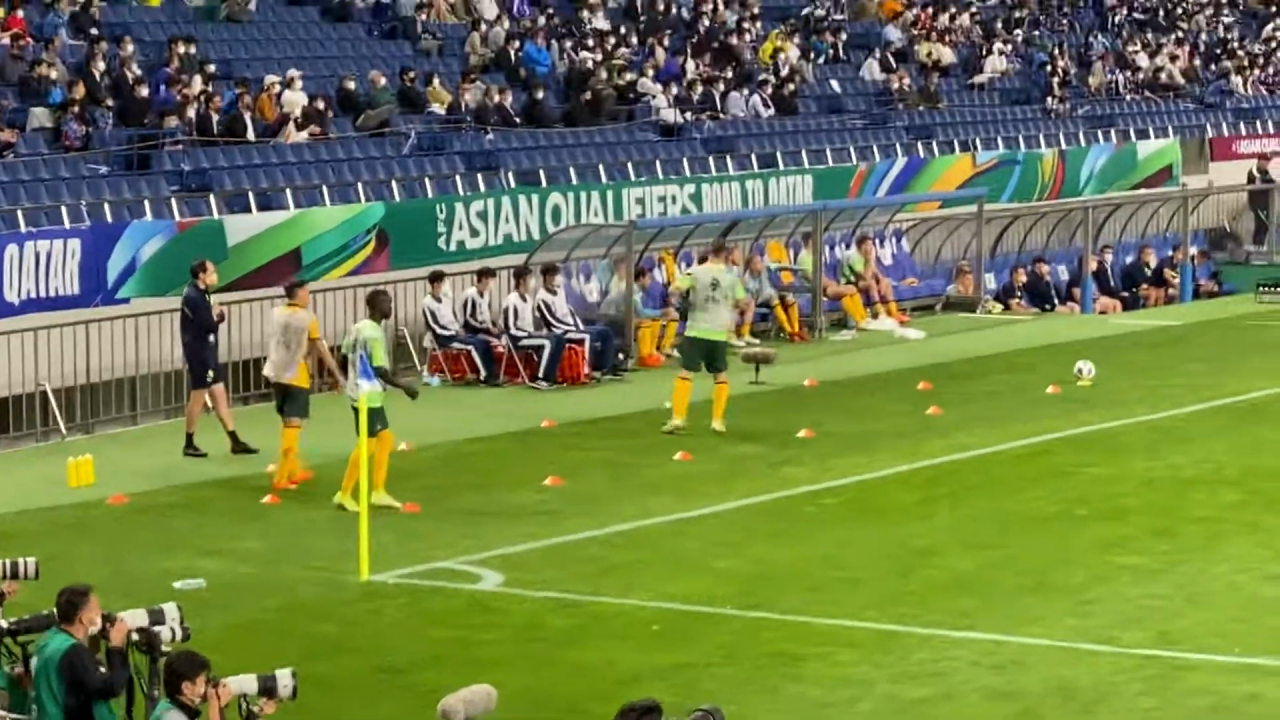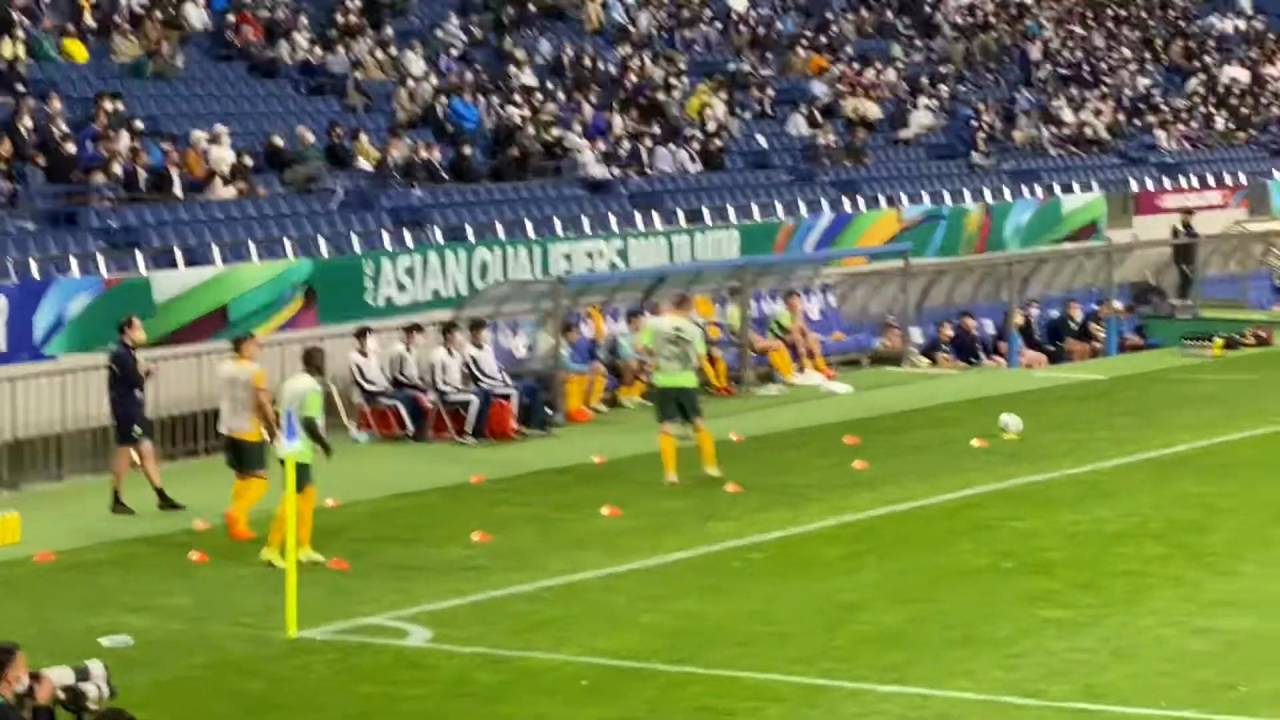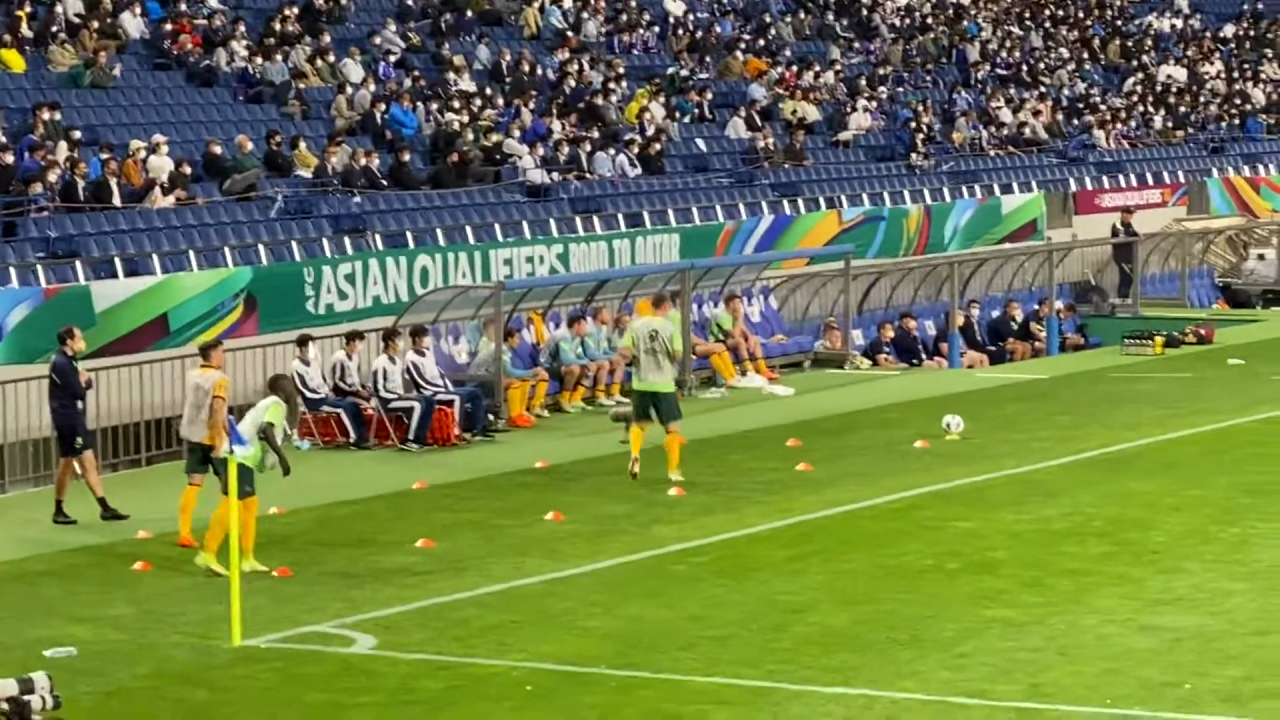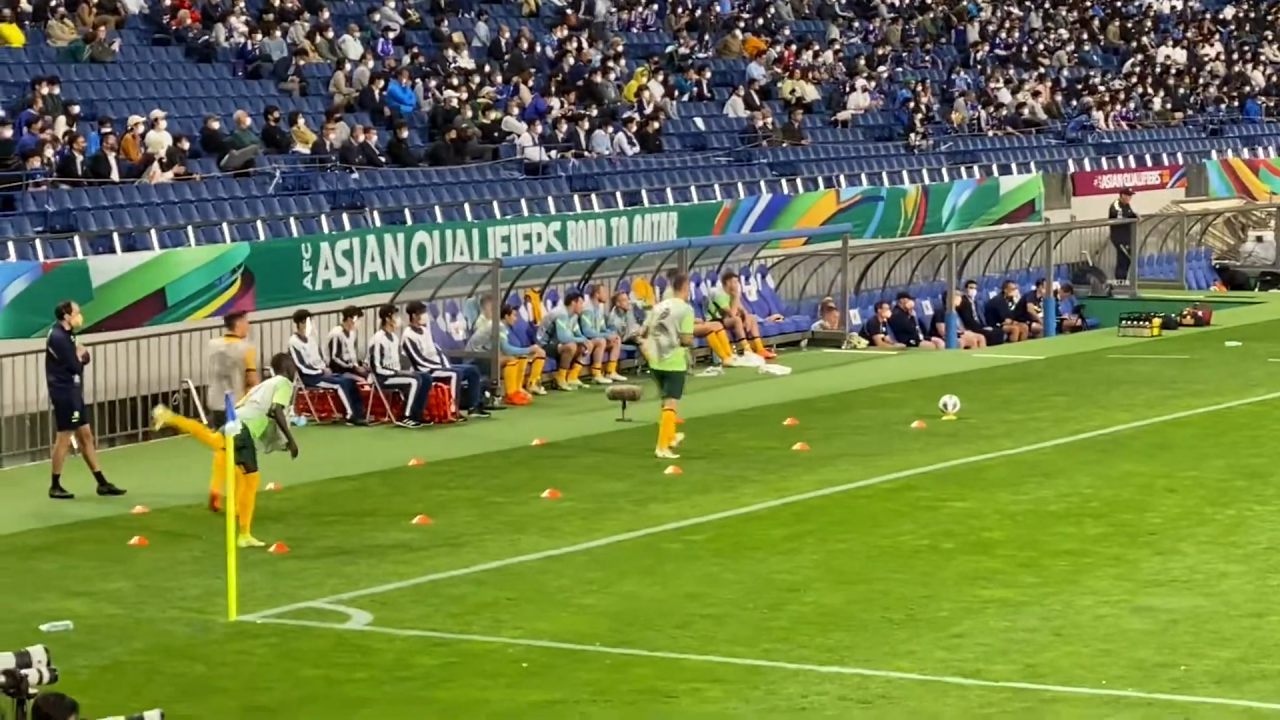
dt=0.3s
person 1, frame 1
left shoulder: (357, 328)
right shoulder: (374, 335)
left elbow: (344, 359)
right elbow: (380, 371)
left wrist: (350, 380)
right wrist: (405, 387)
left hip: (369, 396)
right hip: (368, 398)
left knee: (385, 439)
right knee: (367, 445)
left ankle: (378, 492)
right ankle: (344, 494)
person 1, frame 2
left shoulder: (291, 384)
right shoulder: (313, 388)
left elbow: (281, 414)
right elbow: (310, 422)
right wrist: (325, 444)
left hip: (292, 449)
right hip: (299, 451)
left knee: (309, 494)
right knee: (292, 500)
left ankle: (304, 548)
right ankle: (271, 550)
person 1, frame 3
left shoulder: (264, 404)
right shoulder: (278, 404)
right elbow: (267, 430)
right wrist: (282, 457)
left hip: (240, 456)
right hip: (241, 457)
left knee: (250, 505)
right knee: (229, 505)
left ankle: (248, 559)
right ankle: (207, 554)
person 1, frame 4
left shoulder: (263, 384)
right shoulder: (285, 384)
left elbow: (237, 406)
right elbow: (277, 411)
right wrist: (290, 439)
left hip: (245, 430)
right hip: (244, 427)
left knee: (251, 480)
right knee: (212, 440)
left ankle: (244, 535)
right ankle: (169, 417)
person 2, frame 1
left shoulder: (276, 314)
right shoulder: (308, 318)
right elbow: (321, 349)
right wrist: (338, 374)
left hip: (276, 376)
right hip: (297, 379)
left knee: (287, 423)
right knee: (293, 427)
left ankle: (296, 471)
right ankle: (281, 478)
person 2, frame 2
left shoulder: (224, 369)
right shoulder: (254, 370)
right elbow: (263, 401)
right wrist: (274, 426)
left hip: (229, 430)
right hip: (249, 432)
left knee: (242, 477)
right knee: (259, 479)
left ankle: (240, 526)
right ankle: (234, 513)
person 2, frame 3
left shoulder: (192, 376)
right shoulder: (219, 378)
right elbow: (218, 410)
right wrist: (220, 440)
left hip: (192, 437)
right hip: (212, 438)
left knee: (194, 484)
left ankle: (185, 533)
person 2, frame 4
left shoulder: (214, 345)
right shoulder: (246, 348)
left elbow: (214, 372)
right elbow: (253, 381)
left hip: (217, 404)
left ankle: (215, 489)
person 3, frame 1
left shoulder: (201, 294)
right shoulder: (193, 296)
left elbow: (219, 317)
right elbow: (210, 325)
left wrist: (217, 313)
right wrist: (214, 316)
left hip: (208, 351)
right hip: (199, 353)
left knee: (219, 395)
right knee: (198, 397)
left ankle: (235, 441)
right ankle: (189, 444)
person 3, frame 2
left shoulder: (128, 350)
right shoulder: (120, 353)
left elbow: (141, 374)
right elbow: (137, 381)
left wrist: (142, 371)
right wrist: (141, 372)
left hip: (135, 407)
right hip: (126, 409)
left knee: (147, 452)
right knee: (124, 453)
left ankle: (162, 497)
right ankle: (116, 500)
person 3, frame 3
left shoulder: (68, 360)
right shoulder: (61, 363)
left elbow: (86, 383)
right elbow: (78, 393)
left wrist: (83, 381)
right wrist: (81, 383)
left hip: (76, 418)
right hip: (67, 419)
left knee: (89, 462)
right knee: (67, 465)
left ankle: (105, 508)
right ankle: (58, 511)
person 3, frame 4
left shoulder: (66, 334)
right shoulder: (58, 337)
left elbow: (84, 358)
right elbow: (75, 367)
left wrist: (81, 355)
right wrist: (79, 357)
left hip: (73, 392)
right hip: (64, 393)
left knee: (86, 436)
right knee: (64, 439)
left ankle: (101, 483)
right ankle: (55, 486)
person 4, frame 1
left shoulder: (695, 272)
right shoulder: (732, 276)
left elbow: (675, 290)
right elbow: (743, 304)
left hip: (695, 333)
right hip: (719, 334)
left knee: (685, 375)
right knee: (721, 378)
left ankle: (678, 418)
right ankle: (717, 420)
person 4, frame 2
left shoulder: (655, 323)
right shoulder: (694, 330)
left elbow: (642, 347)
right elbow: (698, 359)
left hip: (663, 383)
right hip: (686, 383)
left knee: (667, 428)
right knee: (698, 424)
left ankle: (670, 473)
right ankle: (710, 465)
person 4, frame 3
left shoulder: (636, 325)
right shoulder: (671, 328)
left elbow: (623, 352)
right elbow: (678, 356)
left hip: (640, 385)
right hip: (664, 385)
left knee: (639, 424)
right knee: (672, 428)
left ankle: (635, 454)
right ankle: (673, 471)
person 4, frame 4
left shoulder: (658, 307)
right shoulder: (685, 309)
left elbow: (645, 332)
right elbow: (686, 339)
right wrist: (690, 342)
left hip: (657, 363)
right hip: (674, 364)
left knee: (668, 401)
right knee: (671, 405)
left ankle: (670, 438)
right ankle: (663, 447)
